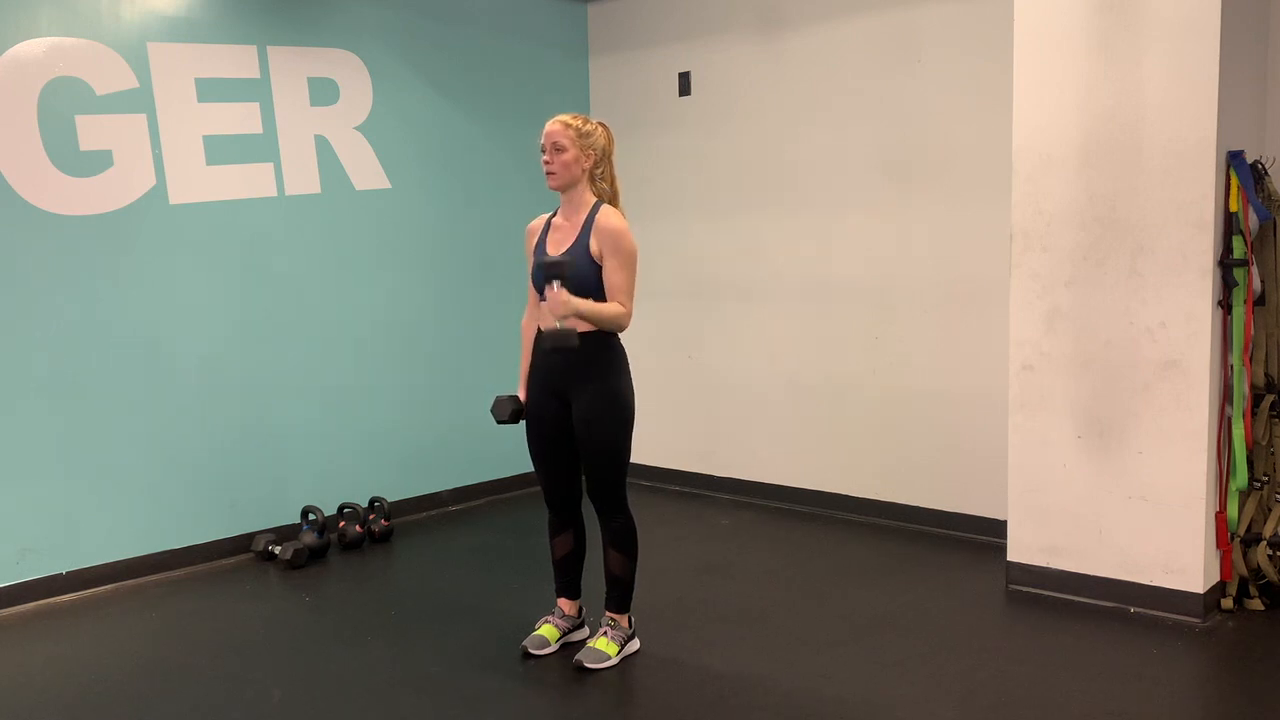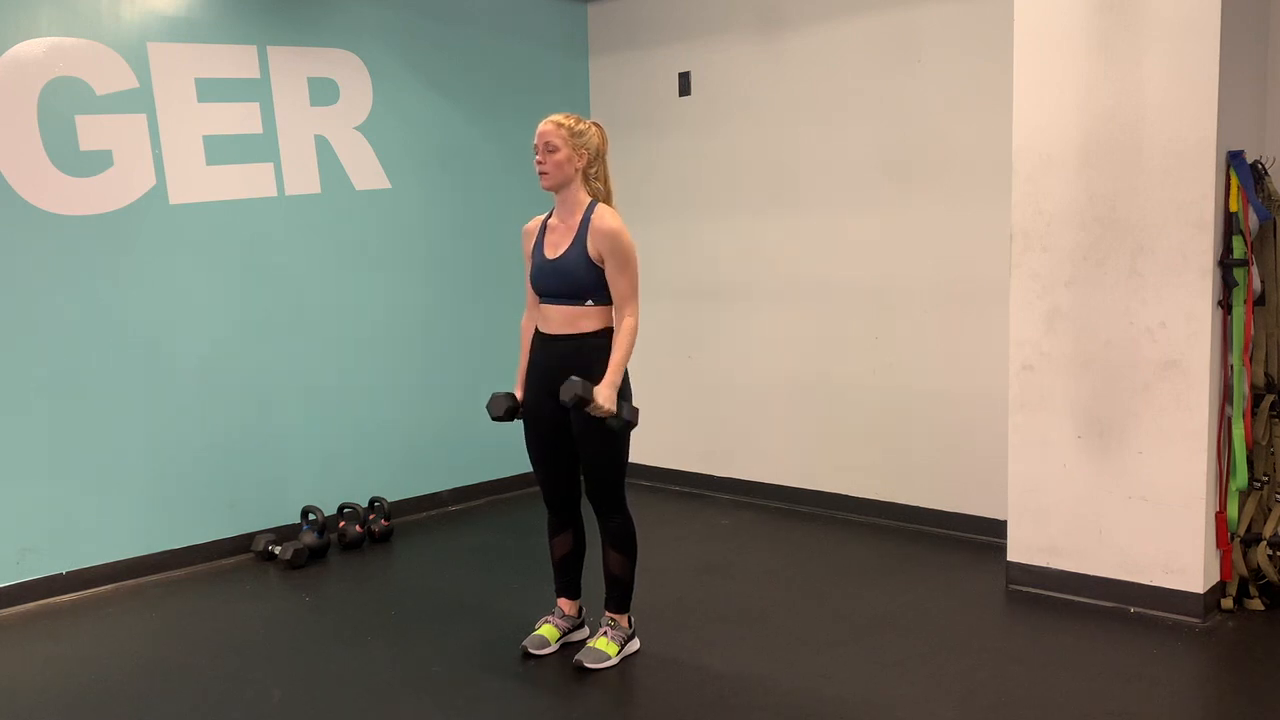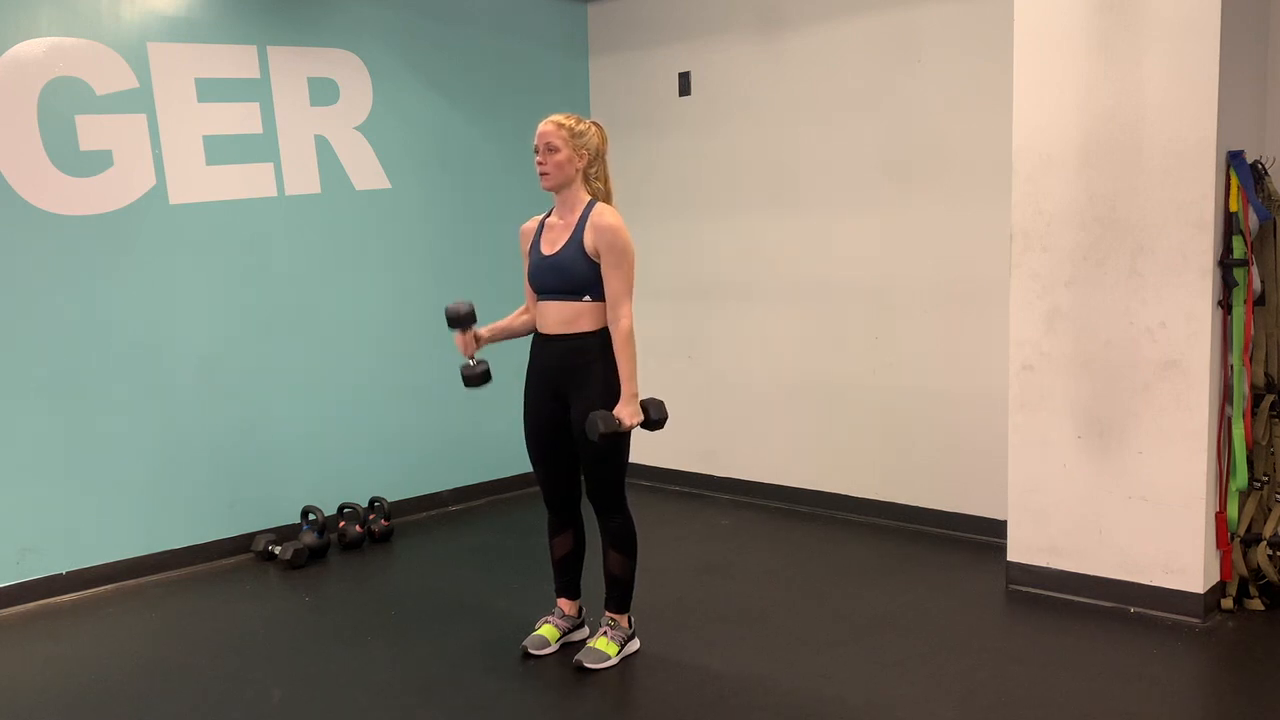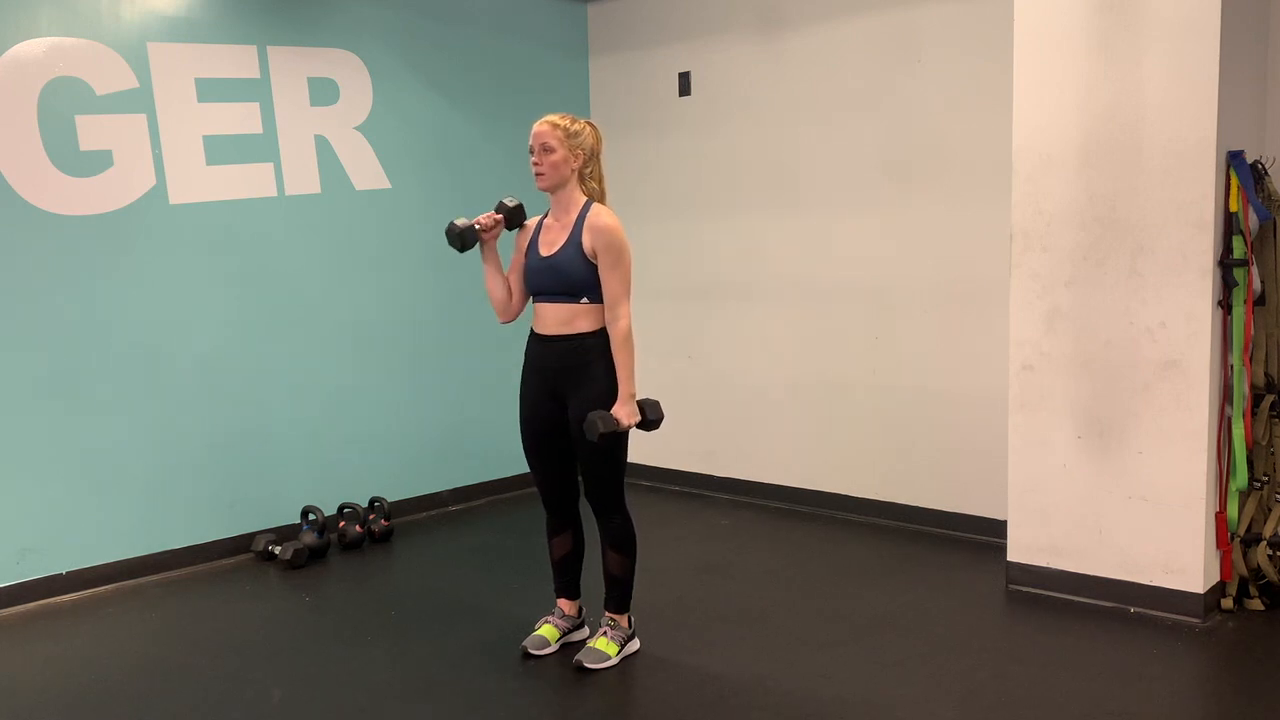
dt=0.5s
person 1, frame 1
left shoulder: (609, 225)
right shoulder: (539, 229)
left elbow: (622, 315)
left wrist: (579, 306)
right wrist: (524, 380)
left hip: (597, 370)
right hip: (548, 371)
left knee: (607, 499)
right knee: (558, 498)
left ankle: (619, 623)
right ankle: (567, 610)
person 1, frame 2
left shoulder: (605, 225)
right shoulder: (533, 231)
left elbow: (627, 315)
left wrist: (610, 382)
right wrist: (520, 381)
left hip: (592, 367)
right hip: (545, 370)
left knee: (606, 500)
right knee: (557, 499)
left ankle: (619, 623)
right ankle: (567, 612)
person 1, frame 3
left shoulder: (604, 224)
right shoulder: (532, 230)
left elbow: (621, 316)
left wrist: (628, 394)
right wrist: (484, 334)
left hip: (593, 367)
right hip: (544, 369)
left knee: (607, 500)
right knee: (557, 499)
left ankle: (619, 623)
right ankle: (567, 610)
person 1, frame 4
left shoulder: (601, 224)
right shoulder: (529, 230)
left elbow: (619, 316)
right elbow: (506, 309)
left wrist: (626, 395)
right wrist: (488, 249)
left hip: (590, 369)
right hip: (539, 368)
left knee: (604, 500)
right knee: (555, 499)
left ankle: (619, 624)
right ankle: (567, 611)
